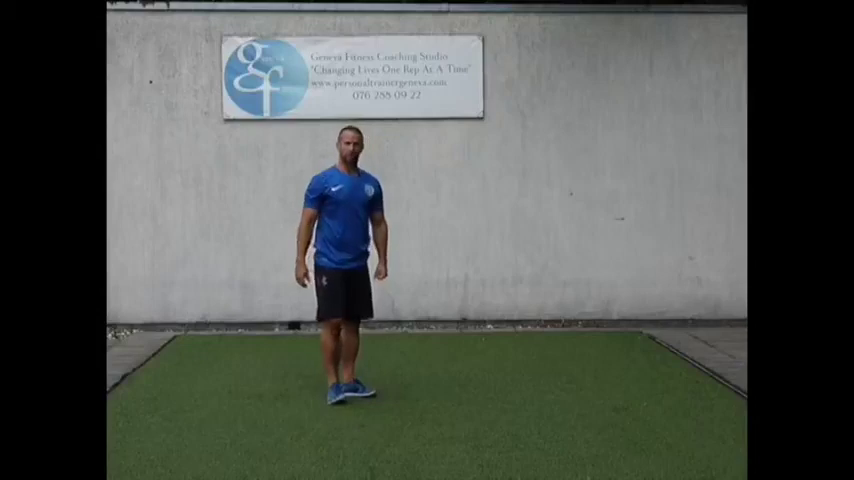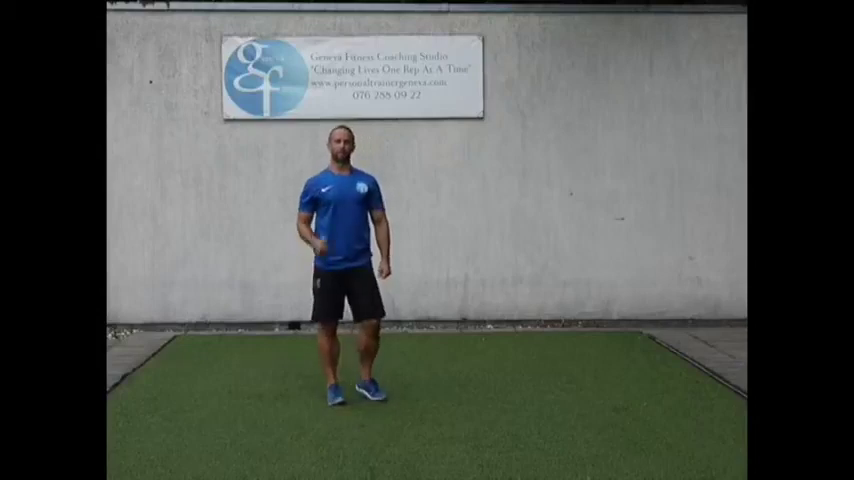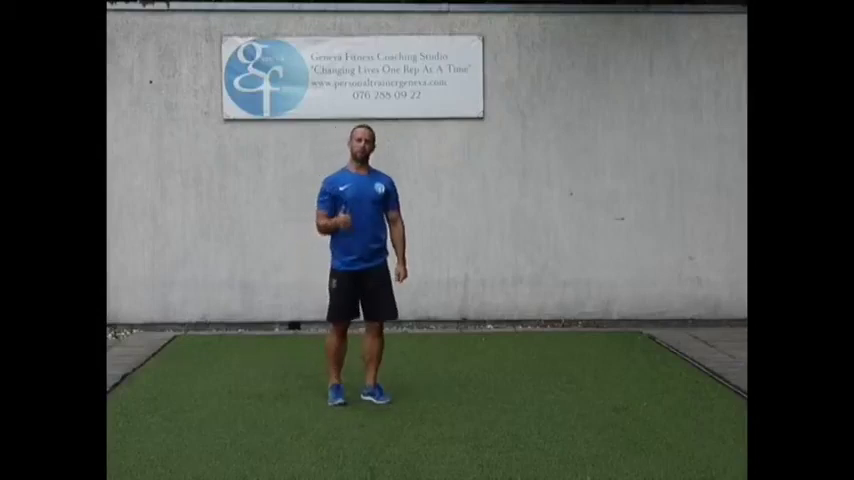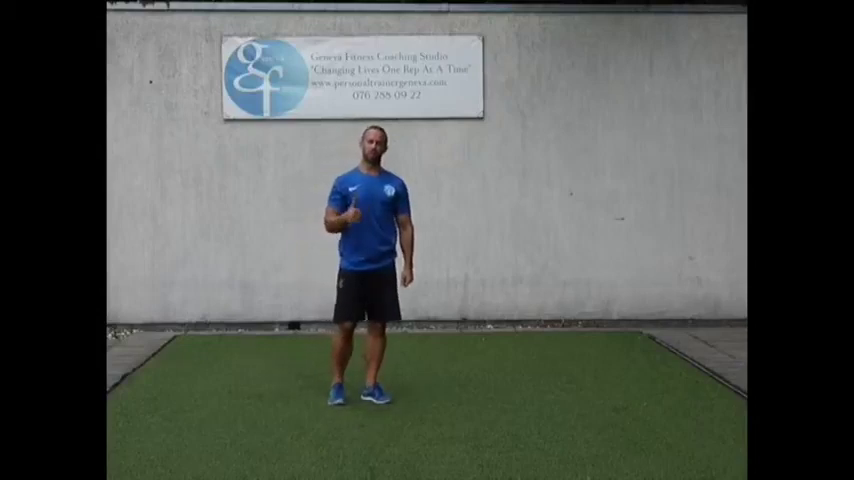
dt=0.5s
person 1, frame 1
left shoulder: (372, 184)
right shoulder: (322, 181)
left elbow: (379, 224)
right elbow: (307, 222)
left wrist: (382, 260)
right wrist: (300, 261)
left hip: (358, 266)
right hip: (329, 265)
left knee: (352, 324)
right knee: (332, 323)
left ankle: (349, 380)
right ankle: (333, 383)
person 1, frame 2
left shoulder: (367, 182)
right shoulder: (315, 184)
left elbow: (380, 221)
right elbow: (302, 222)
left wrist: (385, 258)
right wrist: (314, 241)
left hip: (361, 266)
right hip: (328, 268)
left knee: (372, 323)
right knee: (327, 327)
left ankle: (366, 379)
right ankle: (332, 384)
person 1, frame 3
left shoulder: (384, 182)
right shoulder: (332, 182)
left elbow: (395, 223)
right elbow: (320, 224)
left wrist: (401, 260)
right wrist: (337, 222)
left hip: (376, 267)
right hip: (343, 267)
left knee: (375, 326)
right knee: (338, 326)
left ankle: (371, 385)
right ankle: (334, 384)
person 1, frame 4
left shoulder: (396, 184)
right shoulder: (344, 182)
left elbow: (405, 226)
right elbow: (329, 224)
left wrist: (408, 264)
right wrist: (346, 218)
left hip: (384, 268)
right hip: (352, 268)
left knee: (378, 327)
right knee: (346, 326)
left ankle: (371, 385)
right ankle: (337, 384)
